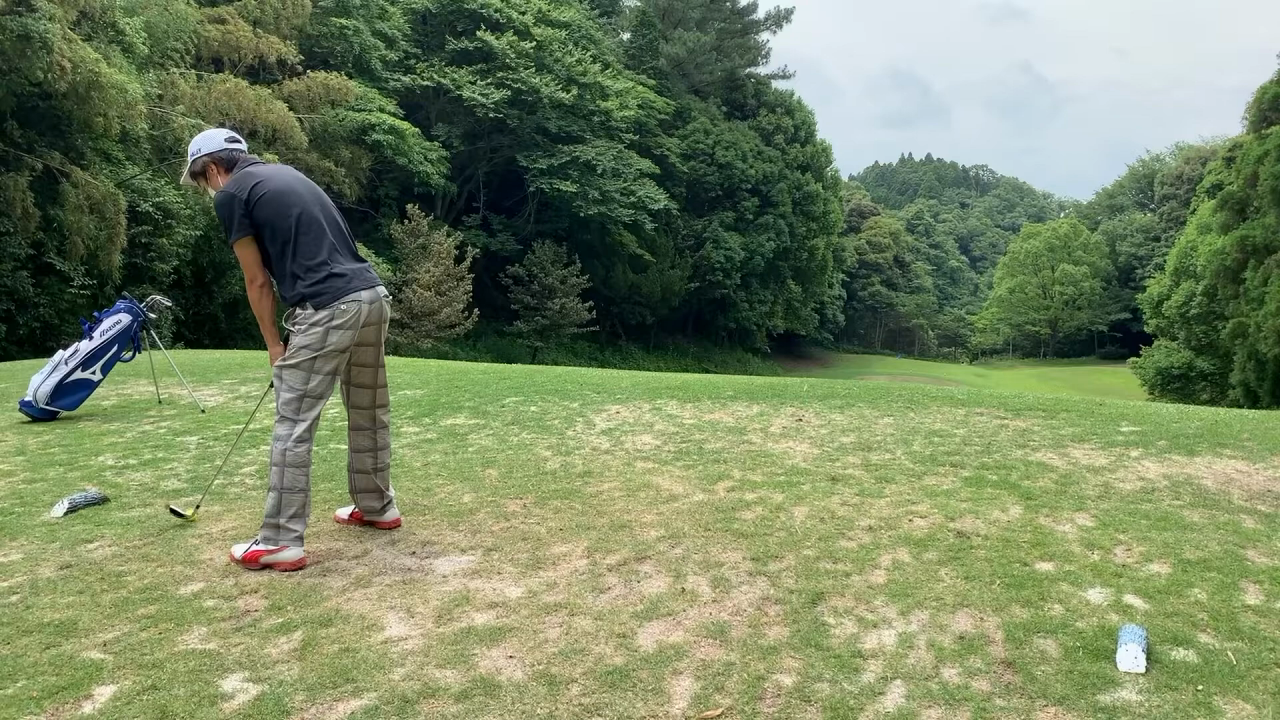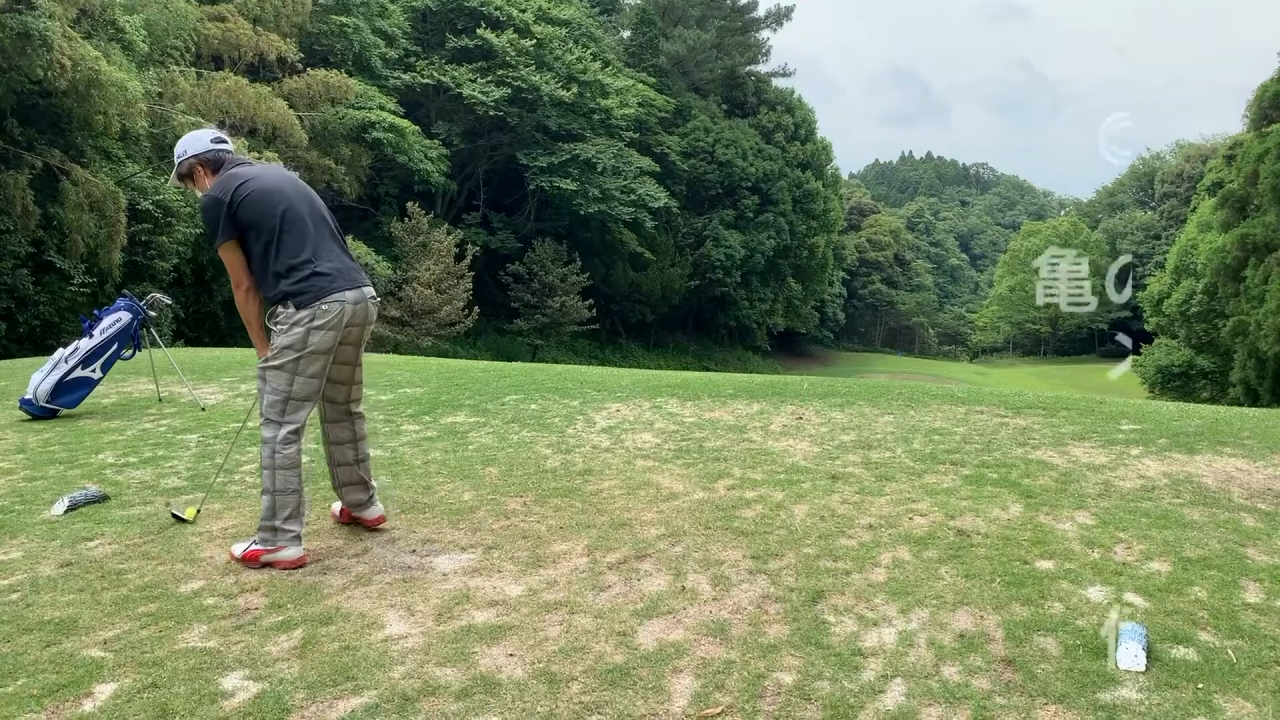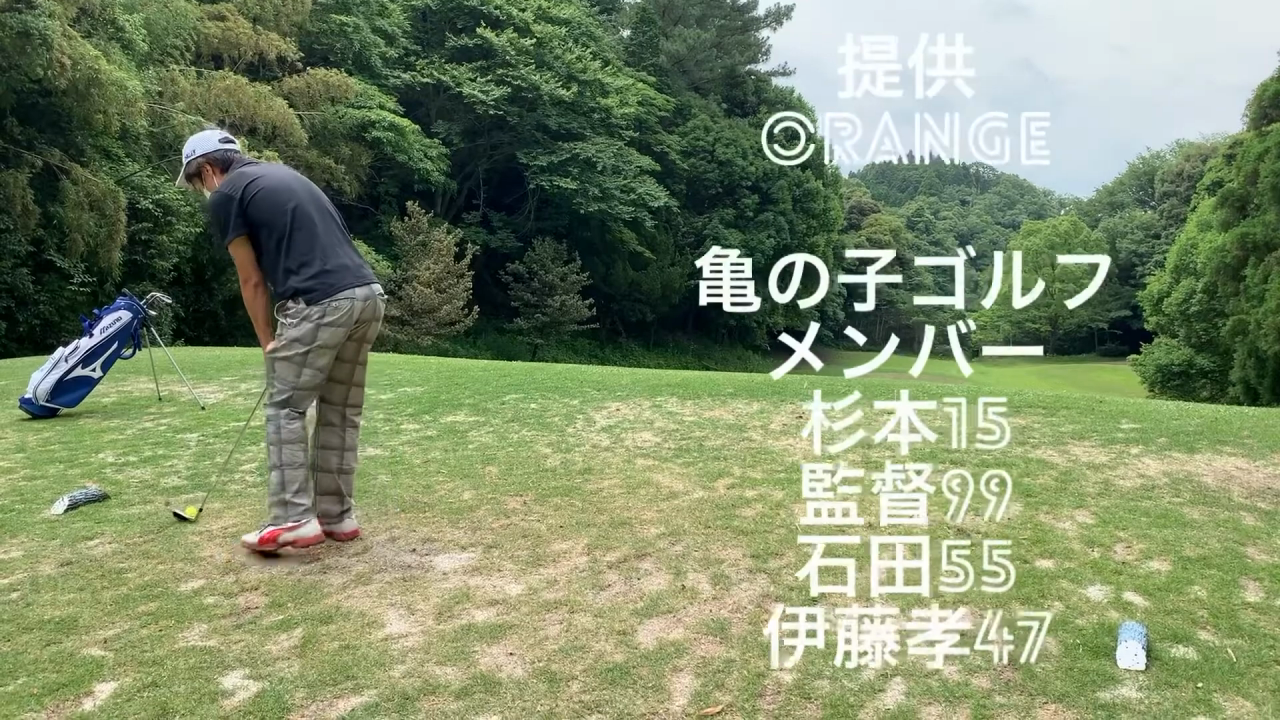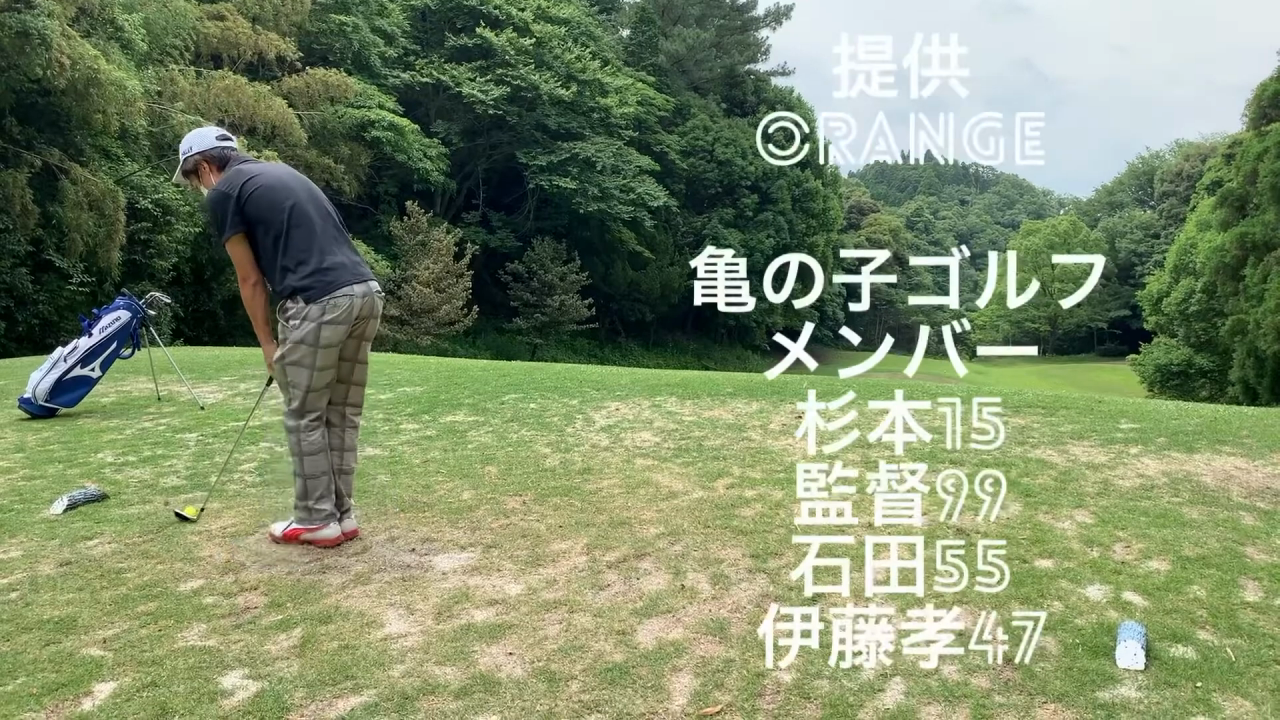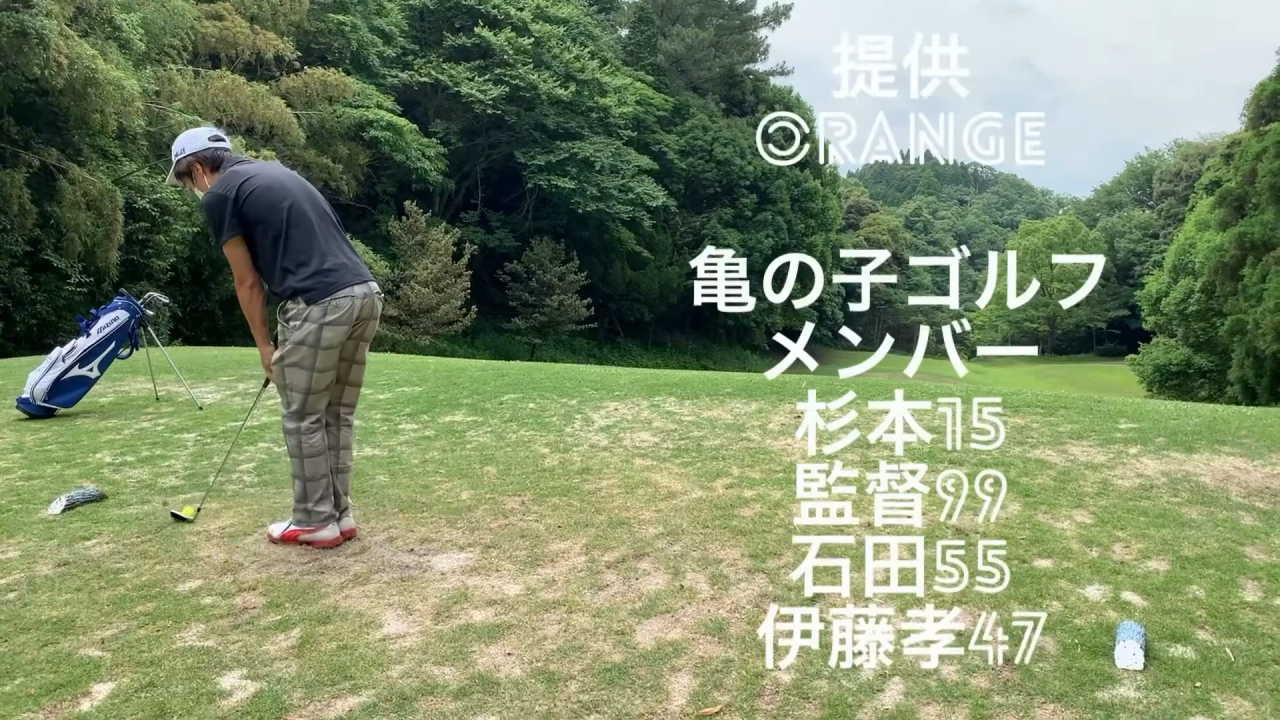
dt=0.3s
person 1, frame 1
left shoulder: (231, 196)
right shoulder: (287, 175)
left elbow: (258, 282)
left wrist: (274, 344)
right wrist: (284, 342)
left hip: (327, 310)
right hip: (372, 296)
left knee: (293, 426)
right knee: (369, 413)
left ankle: (281, 540)
right ankle: (377, 506)
person 1, frame 2
left shoulder: (216, 197)
right shoulder: (277, 173)
left elbow: (244, 284)
left wrist: (261, 346)
right wrist: (271, 342)
left hip: (310, 309)
right hip: (360, 296)
left knee: (281, 426)
right knee: (344, 409)
left ankle: (279, 540)
right ankle: (362, 503)
person 1, frame 3
left shoulder: (225, 196)
right shoulder: (283, 174)
left elbow: (253, 281)
left wrist: (267, 342)
right wrist: (278, 339)
left hip: (319, 305)
right hip: (368, 294)
left knee: (285, 410)
right knee: (341, 414)
left ankle: (292, 520)
right ankle: (337, 514)
person 1, frame 4
left shoulder: (222, 193)
right shoulder: (280, 172)
left elbow: (251, 280)
left wrist: (267, 343)
right wrist: (278, 339)
left hip: (318, 303)
right hip: (366, 292)
left knee: (305, 417)
right knee: (343, 414)
left ankle: (317, 519)
right ankle: (340, 513)
person 1, frame 5
left shoulder: (219, 195)
right shoulder: (274, 172)
left elbow: (248, 282)
left wrist: (265, 345)
right wrist: (278, 342)
left hip: (319, 304)
right hip: (366, 292)
left knee: (304, 418)
right knee: (337, 414)
left ankle: (315, 521)
right ankle: (338, 512)
